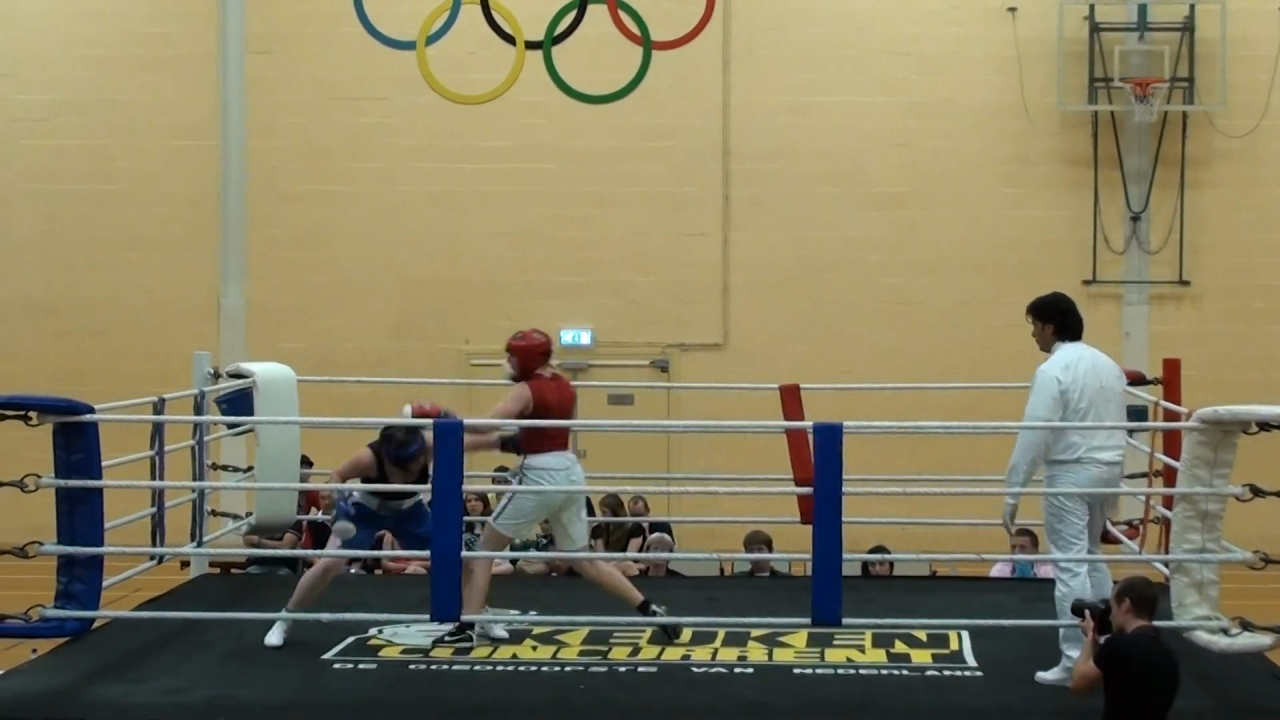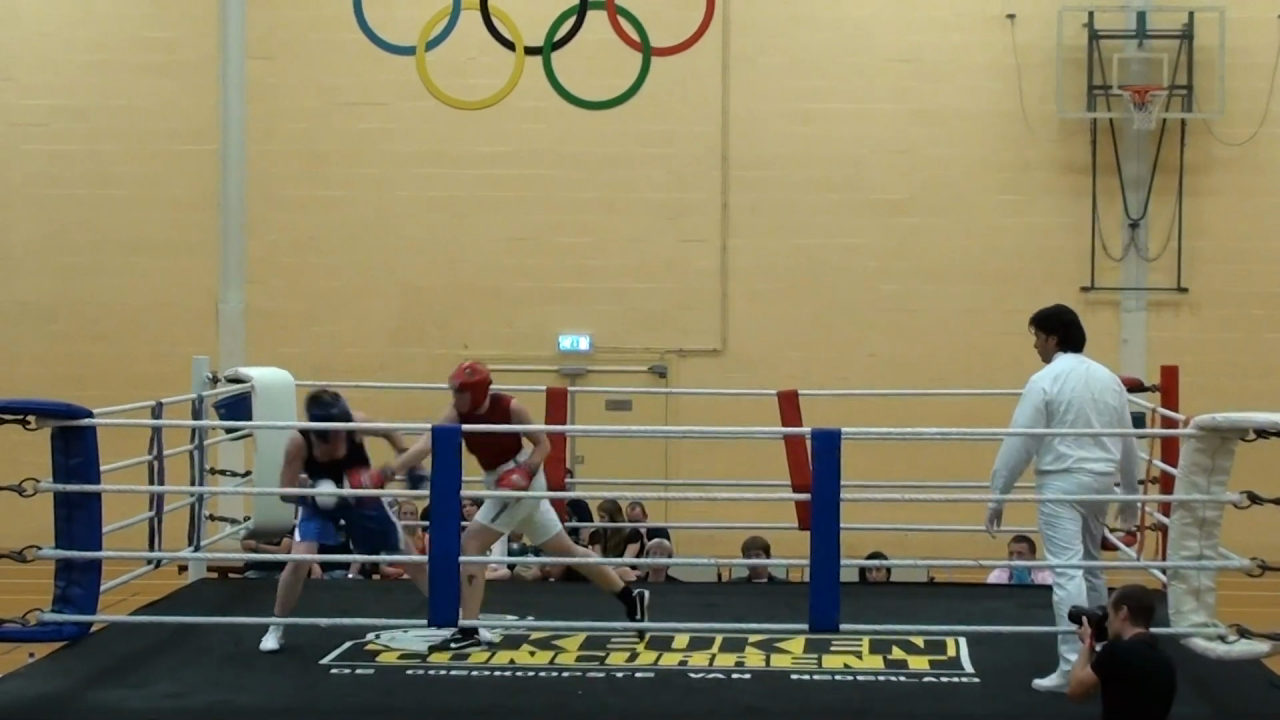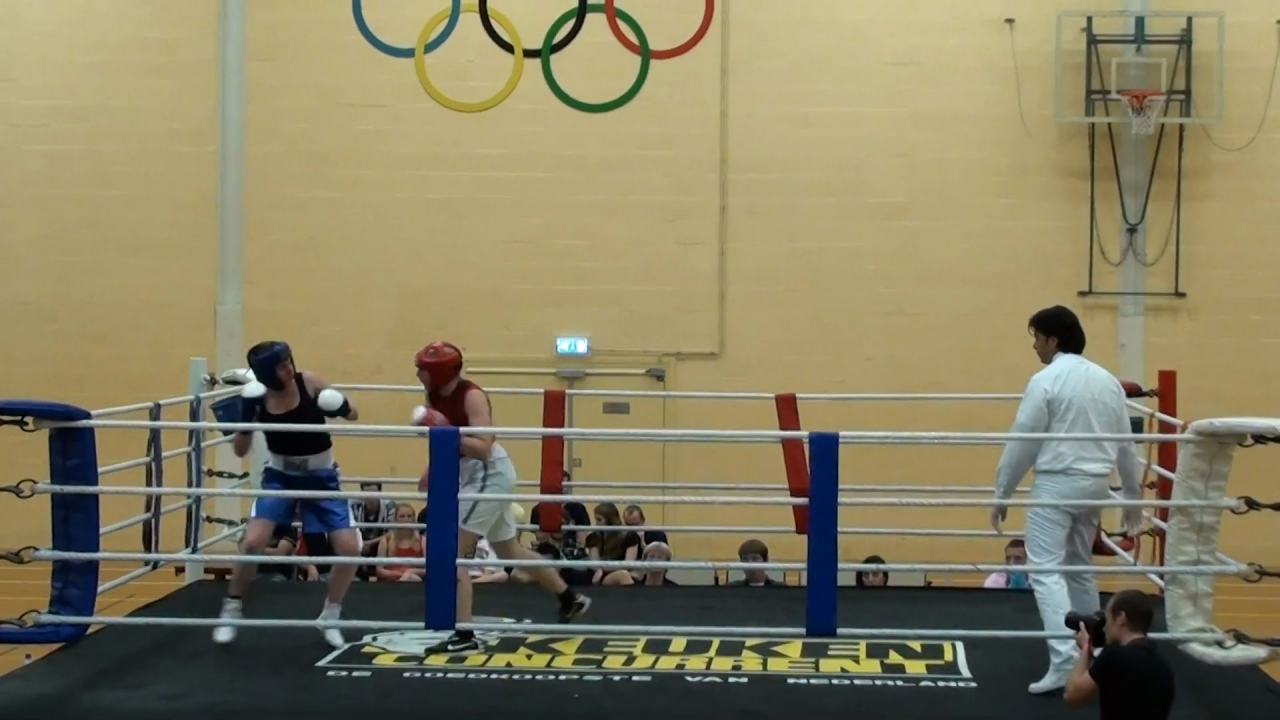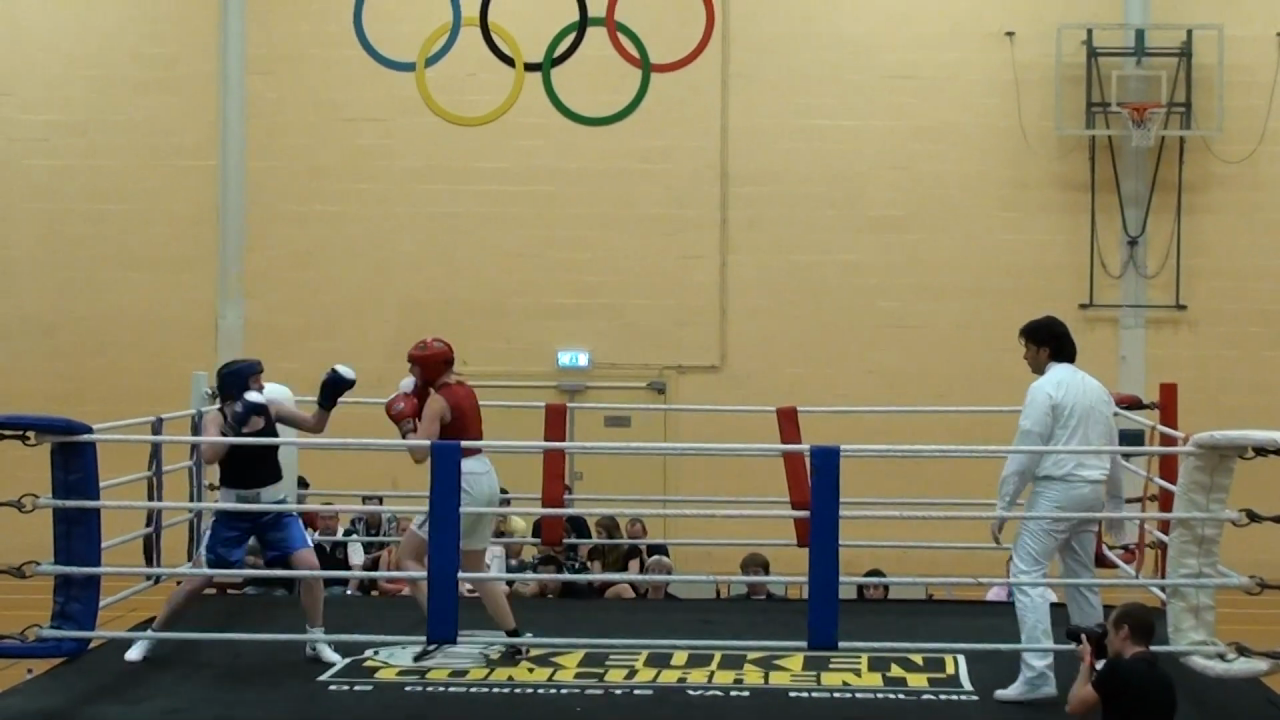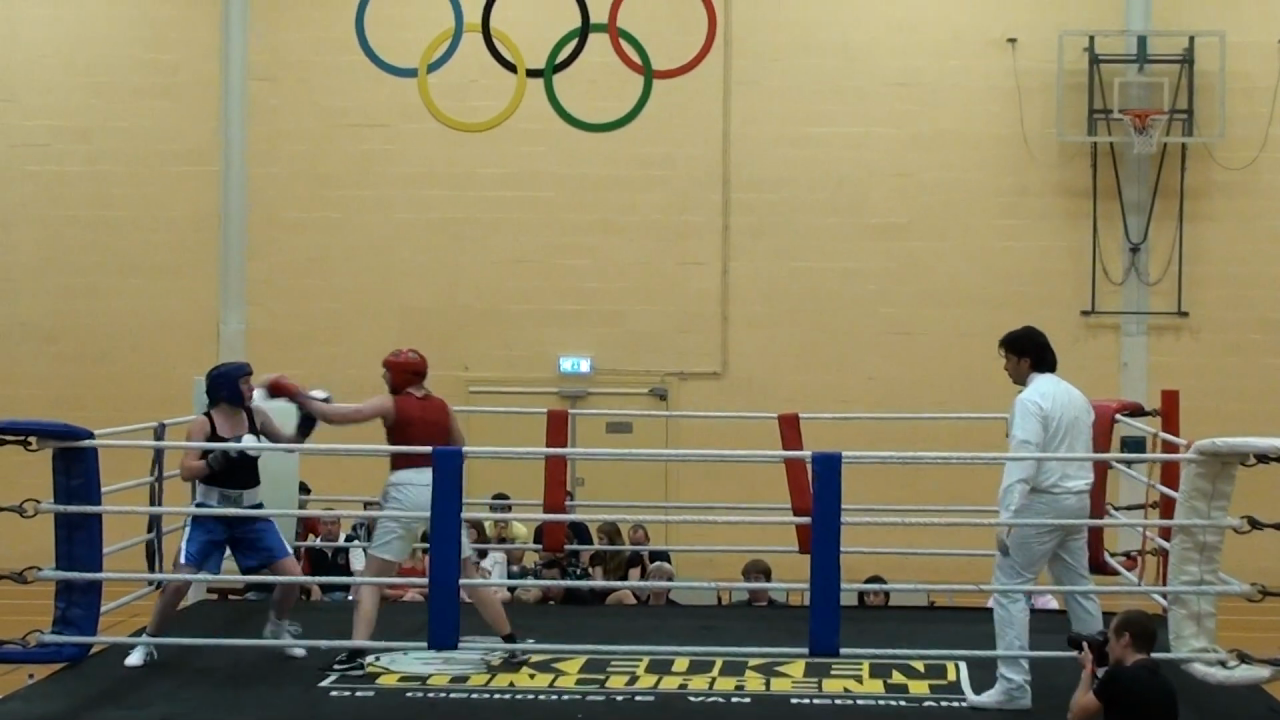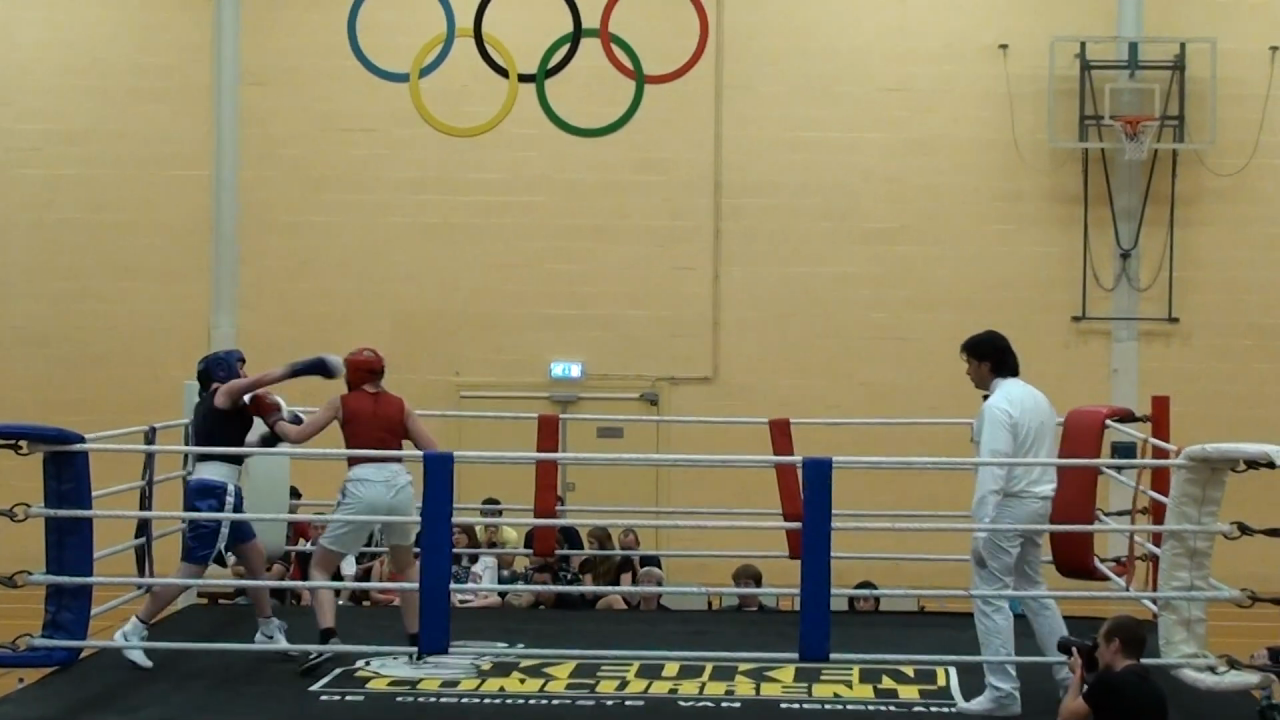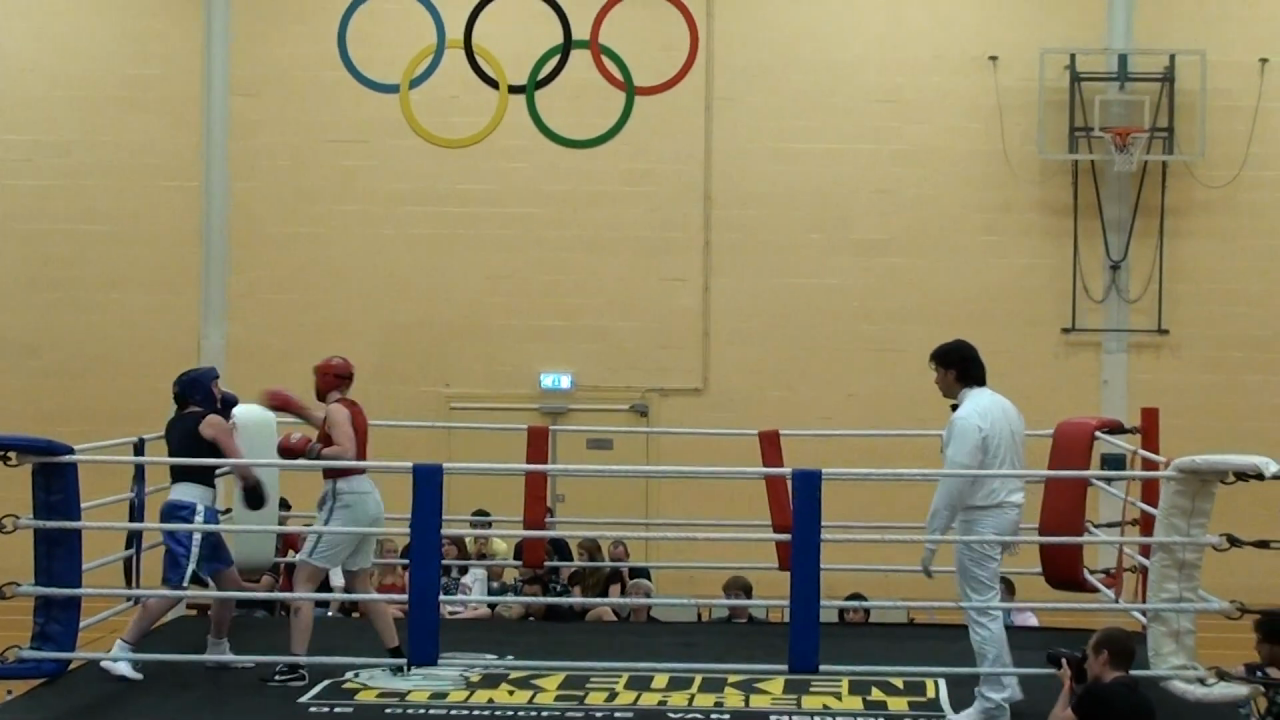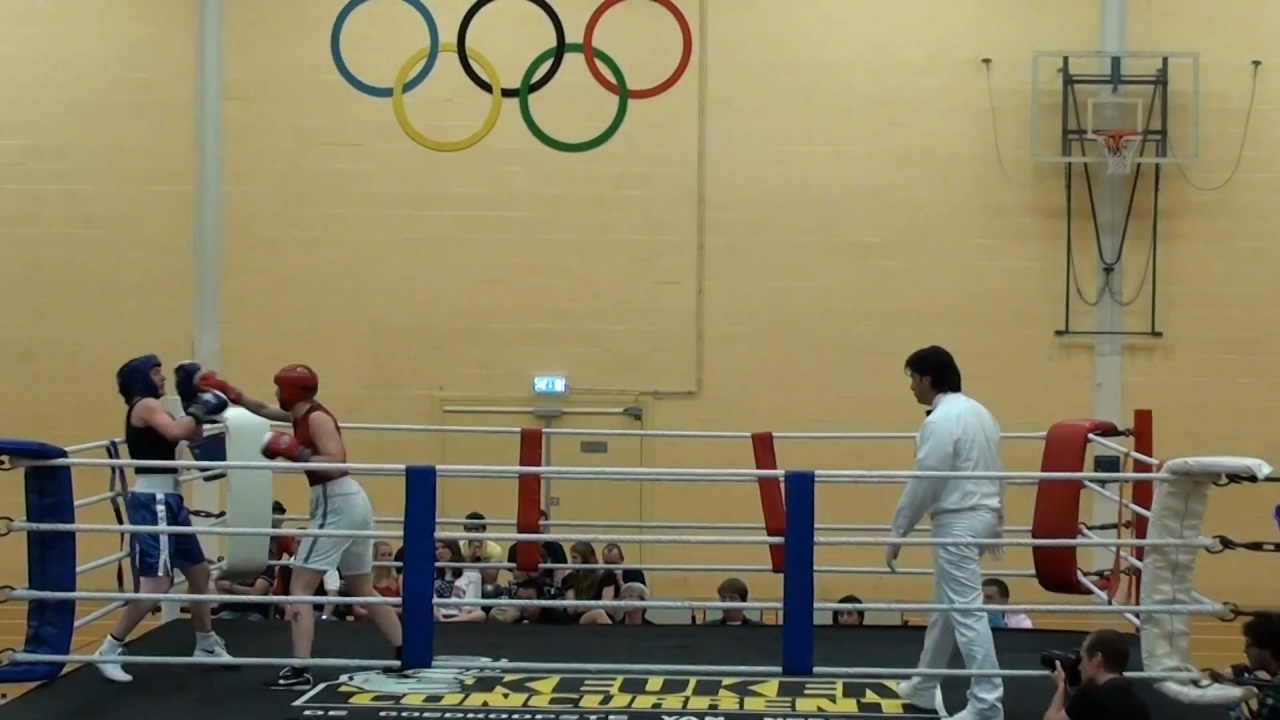
dt=0.2s
person 1, frame 1
left shoulder: (1053, 370)
right shoulder: (1107, 365)
left elbow: (1034, 436)
right elbow: (1119, 425)
left wrist: (1013, 492)
left hip: (1070, 475)
right hip: (1106, 471)
left knee: (1071, 567)
right knee: (1091, 558)
left ankle: (1076, 662)
person 1, frame 2
left shoulder: (1044, 381)
right shoulder: (1109, 379)
left elbow: (1019, 443)
right elbow: (1128, 442)
left wrist: (997, 495)
right wrist: (1131, 493)
left hip: (1062, 484)
right hip: (1100, 483)
left knee: (1066, 572)
right knee: (1088, 566)
left ankle: (1074, 665)
person 1, frame 3
left shoulder: (1045, 380)
right shoulder: (1108, 381)
left elbow: (1021, 443)
right elbow: (1125, 444)
left wrist: (1001, 494)
right wrist: (1132, 496)
left hip: (1057, 484)
right hip: (1094, 484)
left knee: (1044, 568)
right knee: (1079, 567)
left ankle: (1064, 659)
person 1, frame 4
left shoulder: (1045, 388)
right shoulder: (1096, 389)
left elbow: (1025, 451)
right elbow: (1108, 448)
left wrist: (1004, 505)
right wrist: (1114, 503)
left hip: (1056, 492)
right hip: (1091, 491)
left knee: (1026, 577)
right knee: (1082, 580)
left ankle: (1036, 676)
person 1, frame 5
left shoulder: (1031, 398)
right shoulder: (1077, 397)
left elbow: (1022, 462)
left wrist: (1006, 517)
left hip: (1042, 503)
right hip: (1076, 502)
left knee: (1010, 588)
right knee: (1078, 588)
left ankle: (1013, 685)
person 1, frame 6
left shoulder: (998, 405)
right shoulder: (1037, 399)
left elbow: (993, 471)
left wrist: (981, 528)
left hip: (1008, 507)
right hip: (1036, 504)
left knee: (990, 597)
right knee: (1033, 590)
right ankle: (1066, 670)
person 1, frame 7
left shoulder: (968, 417)
right shoulder: (1005, 407)
left elbow: (955, 484)
right elbow: (1015, 467)
left wrist: (932, 539)
left hip: (982, 519)
right hip: (1004, 513)
left knee: (982, 609)
right knee: (980, 602)
right ankle: (1003, 686)
person 1, frame 8
left shoulder: (941, 420)
right shoulder: (981, 413)
left elbow: (922, 486)
right elbow: (996, 474)
left wrist: (896, 534)
right wrist: (996, 521)
left hip: (958, 522)
right hip: (980, 518)
left knee: (966, 613)
right knee: (946, 605)
right ankle: (923, 686)
person 2, frame 1
left shoulder: (528, 390)
right shoulder: (562, 386)
left elbow: (491, 435)
left hip: (540, 480)
right hip: (569, 478)
left knee: (483, 550)
right knee: (584, 564)
left ankle: (465, 628)
right ankle: (649, 611)
person 2, frame 2
left shoulder: (512, 407)
right shoulder: (455, 412)
left elbow: (543, 446)
right elbow: (424, 446)
left wrist: (527, 473)
right wrist: (388, 471)
left hip: (520, 480)
right hip: (504, 482)
left knee: (468, 548)
right knee: (566, 550)
left ankle: (467, 633)
right ankle: (630, 597)
person 2, frame 3
left shoulder: (471, 394)
right shoulder: (440, 394)
left elbow: (482, 447)
left wrist: (445, 428)
left hip: (488, 475)
right hip: (472, 475)
left knee: (452, 551)
right knee: (512, 551)
left ankle: (464, 635)
right ankle: (569, 597)
person 2, frame 4
left shoulder: (437, 399)
right shoulder: (465, 390)
left elbow: (420, 453)
left wrist: (405, 421)
left hip: (462, 484)
right hip: (485, 479)
left knee: (408, 555)
right knee: (474, 569)
right ankle: (515, 640)
person 2, frame 5
left shoulder: (390, 404)
right shoulder: (444, 408)
left elbow: (339, 415)
right elbow: (457, 451)
left wrist: (299, 396)
left hip: (404, 493)
left knee: (370, 579)
right knee: (470, 576)
left ankle: (356, 655)
right ankle: (511, 643)
person 2, frame 6
left shoulder: (343, 401)
right shoulder: (399, 405)
left elbow: (299, 435)
right elbow: (430, 450)
left wrist: (275, 423)
left hip: (361, 488)
right hip: (399, 485)
left knee: (319, 568)
right knee: (403, 566)
left ankle: (326, 639)
right ankle: (415, 643)
person 2, frame 7
left shoulder: (334, 409)
right shoulder: (342, 409)
left elbow: (345, 454)
left wrist: (307, 448)
right wrist: (297, 408)
left hip: (346, 501)
right hip: (358, 500)
left knee: (302, 584)
right knee: (361, 588)
left ankle: (296, 666)
right ankle: (397, 657)
person 2, frame 8
left shoulder: (317, 418)
right shoulder: (302, 416)
left elbow: (334, 464)
right elbow: (272, 411)
left wrist: (296, 452)
right wrist: (234, 395)
left hip: (336, 505)
right hip: (355, 503)
left knee: (299, 591)
right knee: (361, 590)
left ankle: (299, 670)
right ankle: (406, 655)
person 3, frame 1
left shoulder: (425, 448)
right shoulder: (371, 457)
right elbow: (333, 480)
right wrist: (340, 507)
left hip: (408, 510)
right hip: (365, 509)
right knee: (329, 565)
right ankle: (284, 622)
person 3, frame 2
left shoulder: (352, 422)
right shoulder: (300, 441)
left elbow: (393, 438)
right elbow: (289, 488)
right wrist: (311, 495)
left hip: (361, 497)
left knee: (413, 561)
right knee: (299, 561)
right ankle: (277, 628)
person 3, frame 3
left shoulder: (309, 382)
right shoulder: (255, 397)
left elbow: (352, 417)
right elbow: (241, 450)
left wrist: (341, 407)
right wrist: (243, 422)
left hip: (322, 475)
right hip: (280, 475)
left knee: (349, 547)
right knee: (253, 542)
left ankle: (329, 619)
right ankle: (232, 609)
person 3, frame 4
left shoulder: (270, 408)
right shoulder: (216, 418)
left elbow: (314, 427)
right elbow: (207, 455)
left wrist: (330, 398)
right wrist: (237, 424)
left hip: (275, 507)
right hip: (232, 511)
left knee: (309, 566)
right knee: (197, 581)
left ankle: (317, 641)
right ankle: (151, 637)
person 3, frame 5
left shoulder: (255, 414)
right shoulder: (204, 423)
left elbow: (288, 442)
right elbow: (187, 470)
left wrist: (306, 424)
right wrist: (221, 458)
left hip: (251, 510)
right hip: (212, 511)
left knee: (292, 576)
right knee: (178, 582)
left ankle: (278, 628)
right ankle: (146, 643)
person 3, frame 6
left shoulder: (211, 402)
right shoulder: (228, 392)
left elbow: (236, 441)
right elbow: (264, 378)
left wrist: (271, 434)
right wrist: (303, 367)
left hip: (212, 487)
right hip: (216, 489)
left knee: (255, 557)
right knee: (192, 570)
left ankle: (269, 631)
right ankle: (133, 631)
person 3, frame 7
left shoulder: (177, 423)
right shoulder: (212, 421)
right elbow: (240, 466)
right wrist: (255, 488)
left hip: (194, 511)
right hip: (191, 511)
left knee: (230, 581)
right knee: (174, 591)
left ankle: (218, 648)
right ankle: (118, 653)
person 3, frame 8
left shoulder: (148, 409)
right shoulder: (147, 407)
left elbow: (190, 435)
right elbow: (179, 433)
left wrist: (198, 406)
right wrist: (199, 410)
left hip: (169, 500)
right hip: (151, 502)
left knee: (199, 572)
right knee: (157, 584)
left ankle: (207, 646)
right ankle: (108, 652)
